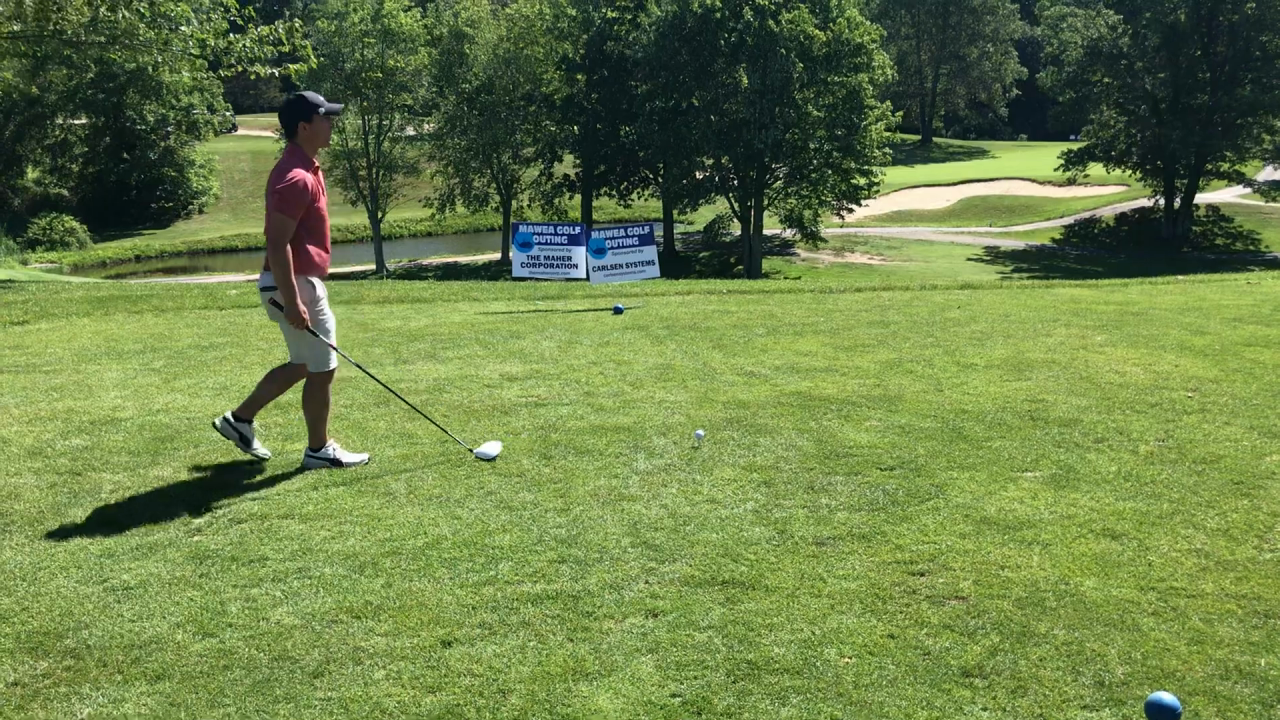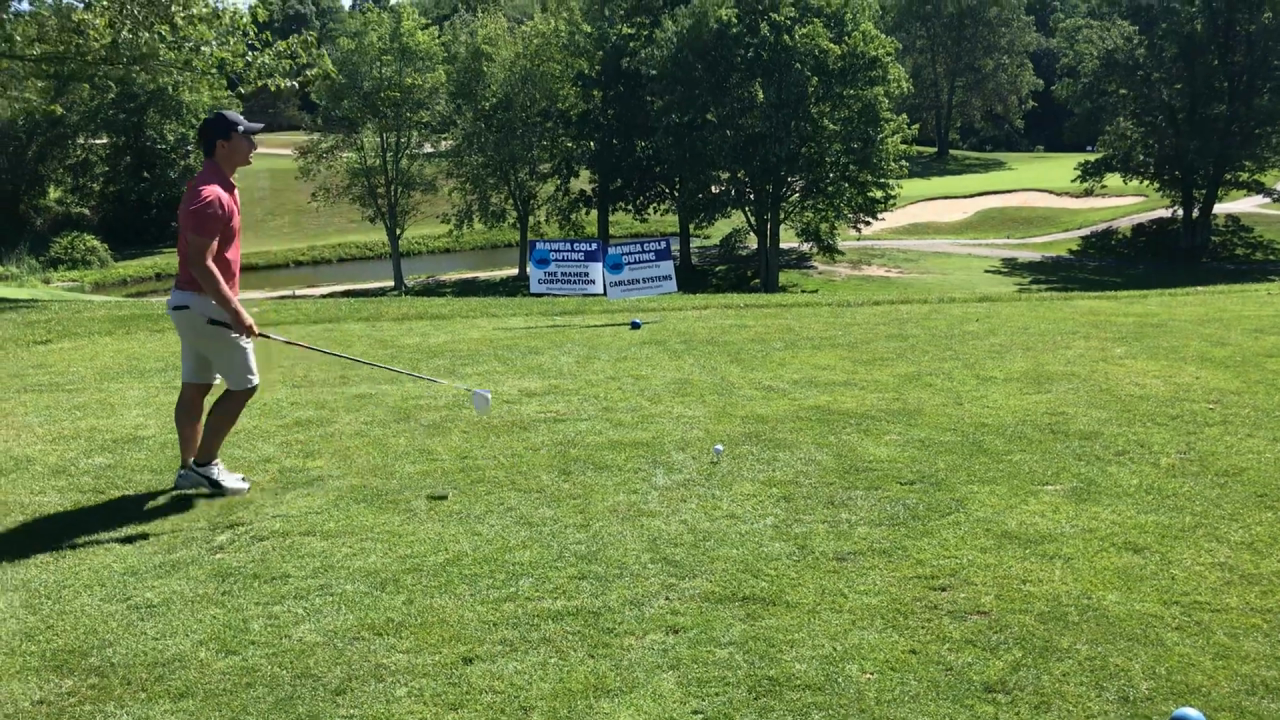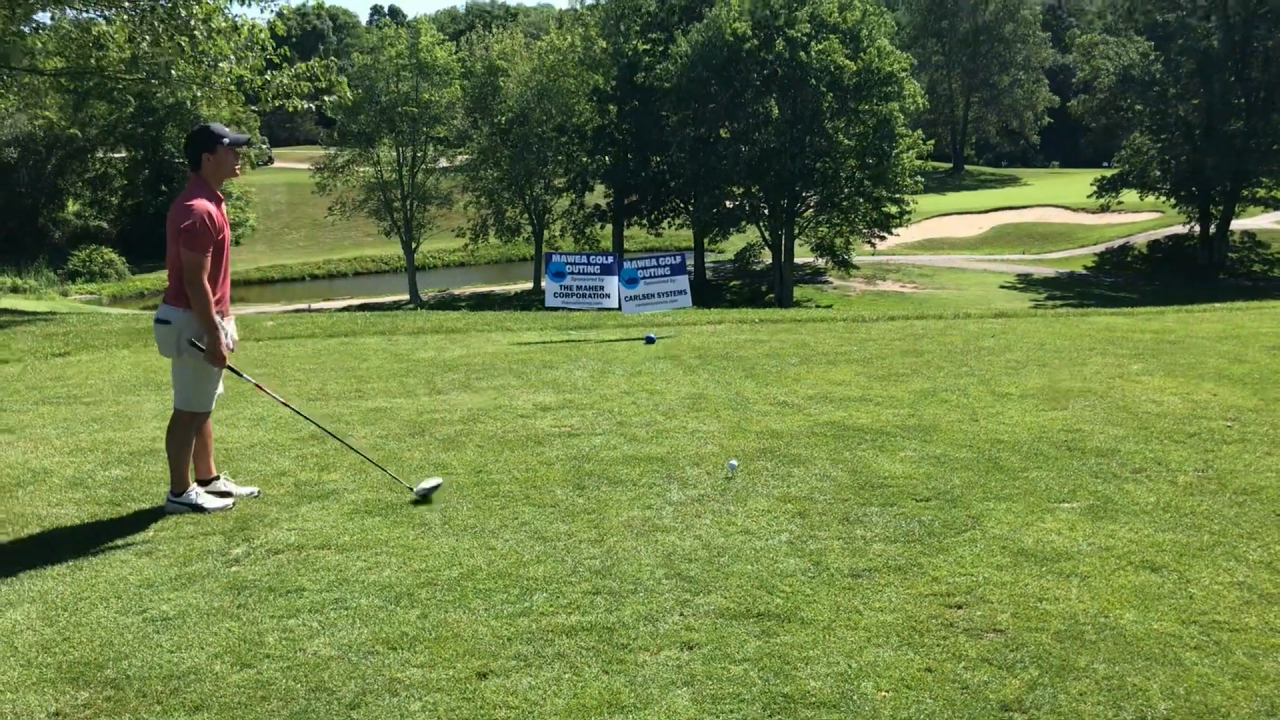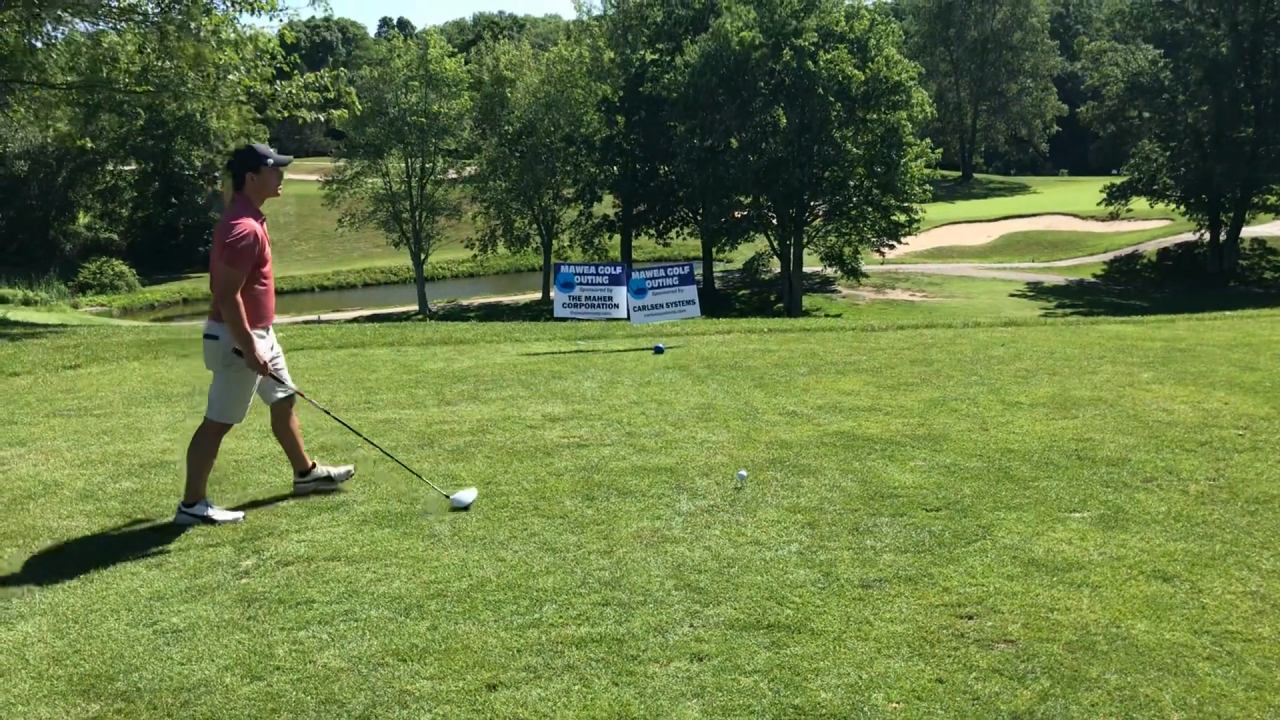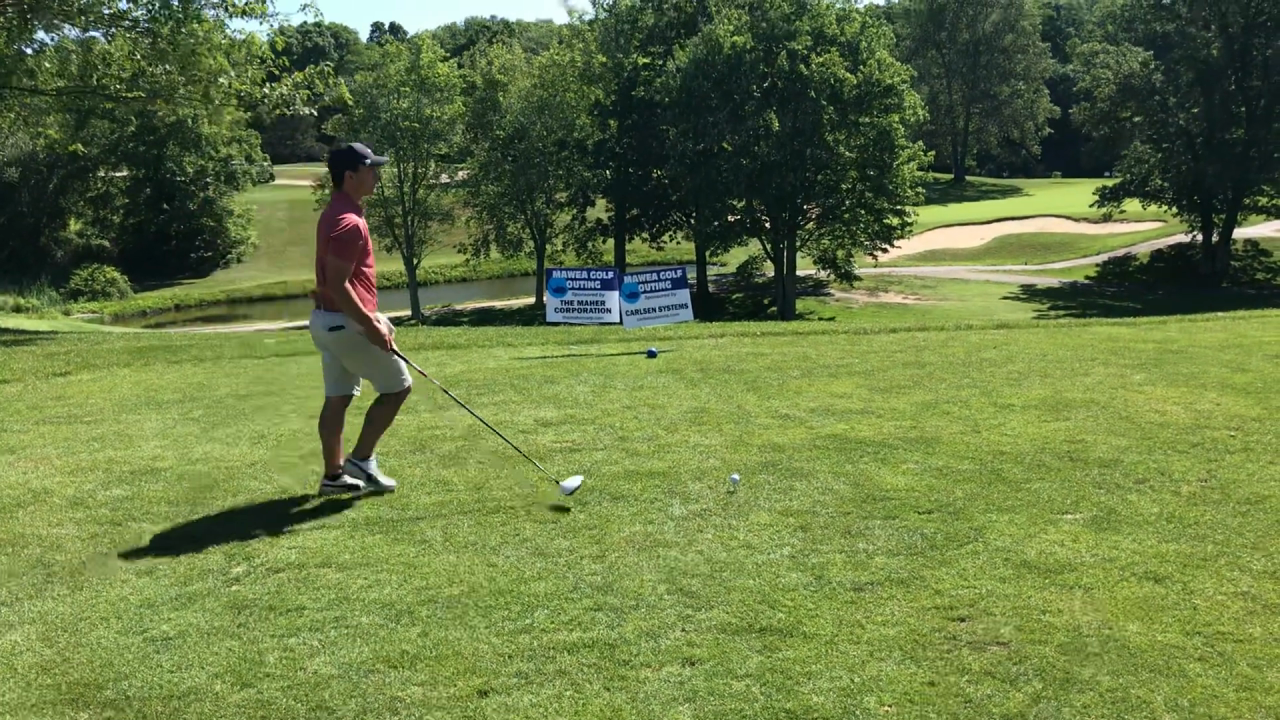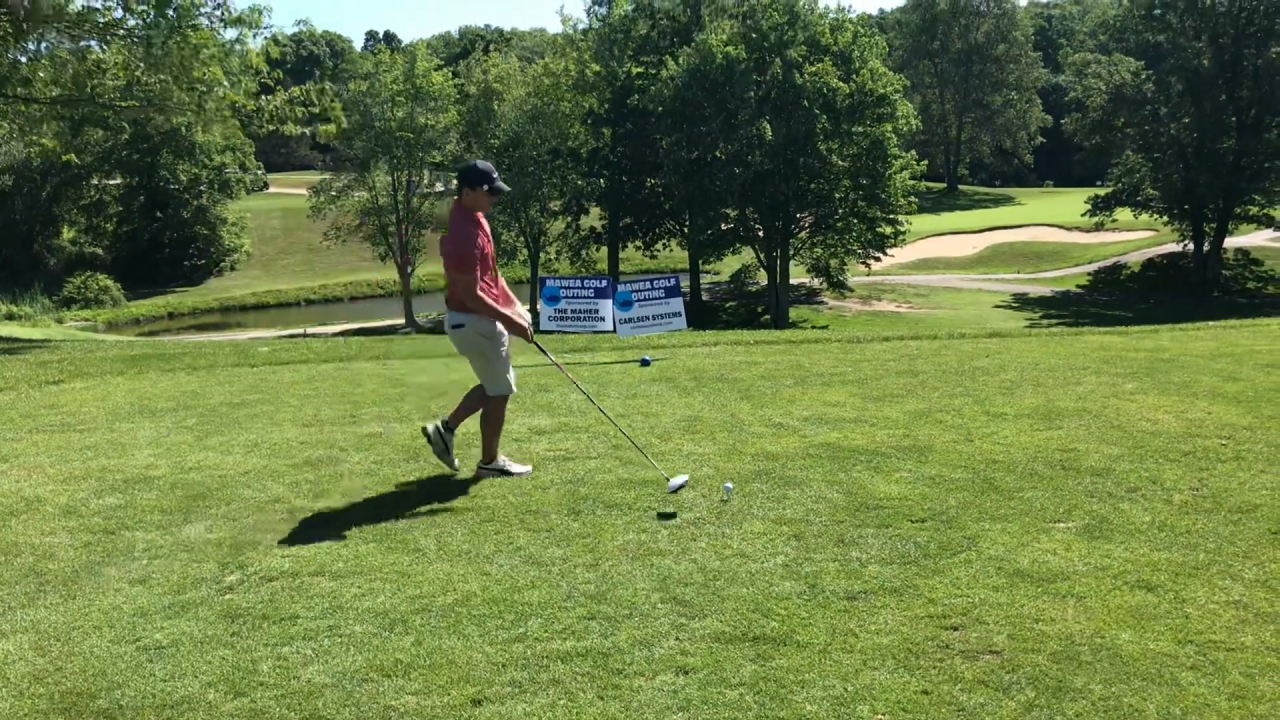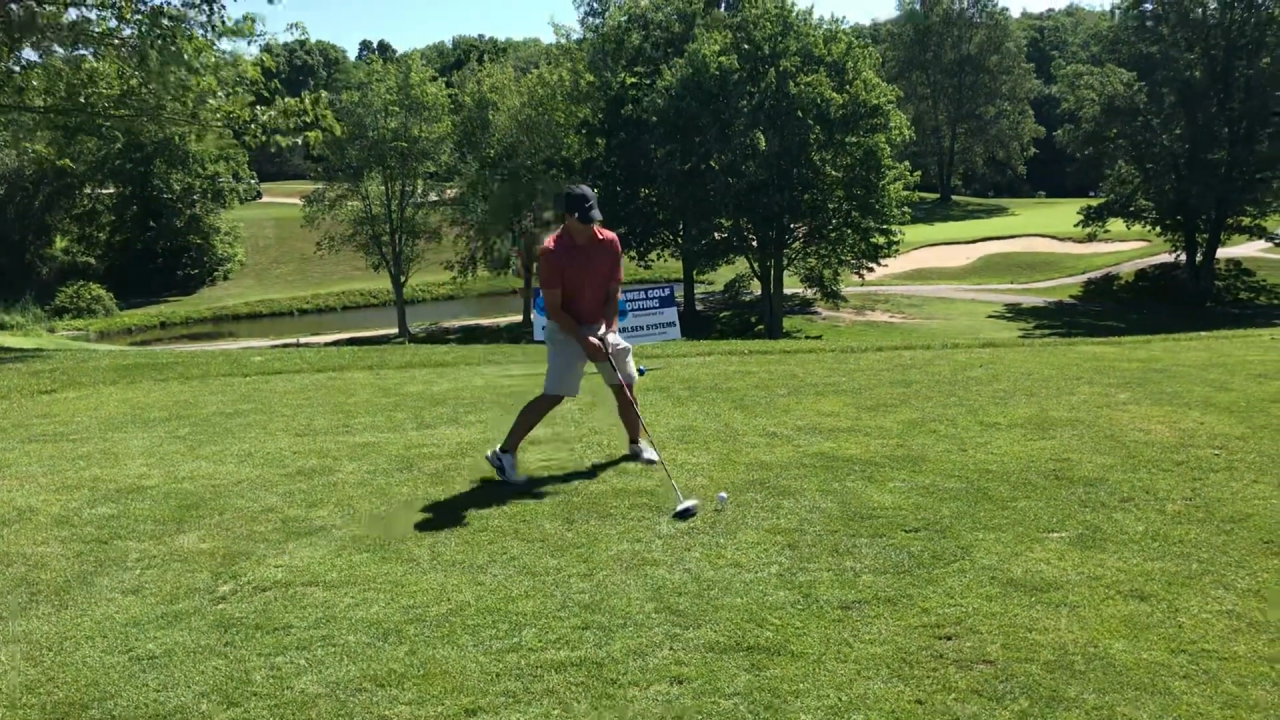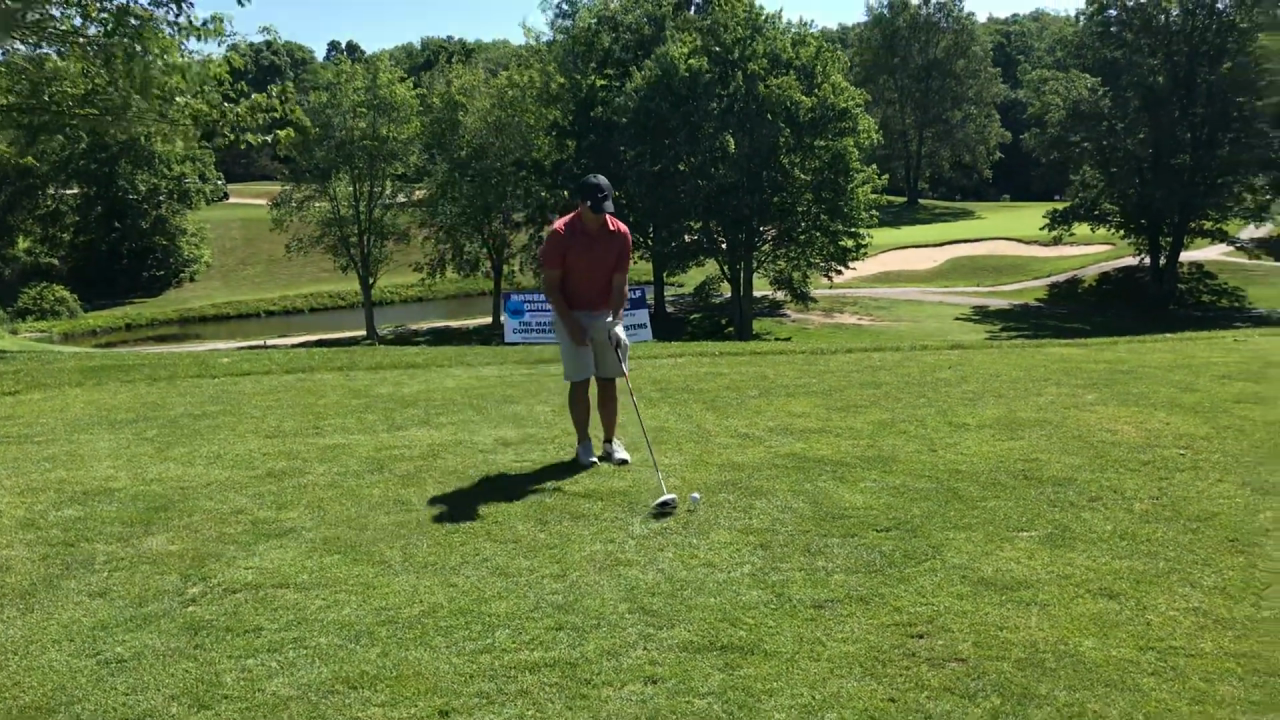
dt=0.5s
person 1, frame 1
left shoulder: (305, 168)
right shoulder: (296, 178)
right elbow: (278, 244)
right wrist: (293, 301)
left hip: (300, 281)
right hip: (296, 284)
left knee: (305, 364)
right knee: (321, 368)
left ankle: (240, 419)
right ankle: (320, 450)
person 1, frame 2
left shoulder: (218, 187)
right shoulder: (211, 196)
right elbow: (201, 263)
right wrist: (236, 312)
left hip: (199, 303)
right hip: (206, 306)
left knee: (197, 387)
right knee: (243, 384)
left ankle: (196, 465)
right ankle: (202, 466)
person 1, frame 3
left shoulder: (209, 201)
right shoulder: (198, 210)
right elbow: (195, 282)
left wrist: (223, 322)
right wrist: (214, 336)
left hip: (205, 320)
right hip: (193, 324)
left knee: (202, 407)
right knee: (189, 411)
left ankle: (209, 480)
right ankle: (181, 492)
person 1, frame 4
left shoulder: (248, 218)
right shoulder: (243, 229)
right elbow: (229, 295)
right wrist: (249, 347)
left hip: (257, 334)
right hip: (239, 339)
left knee: (284, 402)
right knee: (218, 421)
left ankle: (307, 473)
right ankle: (192, 503)
person 1, frame 5
left shoulder: (338, 213)
right shoulder: (347, 221)
right elbow: (338, 285)
left wrist: (372, 319)
right wrist: (371, 326)
left hip: (330, 320)
right hip: (346, 324)
left knee: (337, 399)
right knee: (397, 387)
left ankle: (335, 474)
right ankle: (360, 458)
person 1, frame 6
left shoulder: (477, 219)
right shoulder: (462, 233)
right elbow: (469, 294)
left wrist: (513, 303)
right wrist: (509, 321)
left hip: (487, 318)
right hip: (474, 321)
left knee: (494, 386)
right knee: (499, 391)
left ankle: (445, 429)
right ankle: (490, 460)
person 1, frame 7
left shoulder: (609, 242)
right shoulder: (552, 251)
left elbow: (613, 292)
right elbow: (554, 308)
left wrist: (610, 330)
right wrist: (584, 340)
left hip: (602, 327)
right hip: (567, 331)
left knee: (625, 386)
right knee: (553, 395)
left ankle: (636, 443)
right ankle: (505, 452)
person 1, frame 8
left shoulder: (621, 234)
right shoulder: (560, 234)
left elbow: (620, 284)
right elbow: (551, 285)
left wrist: (616, 322)
right wrist: (571, 323)
left hip: (606, 315)
right hip: (571, 316)
left knee: (608, 382)
right knee: (580, 382)
left ankle: (610, 442)
right ankle: (584, 443)
